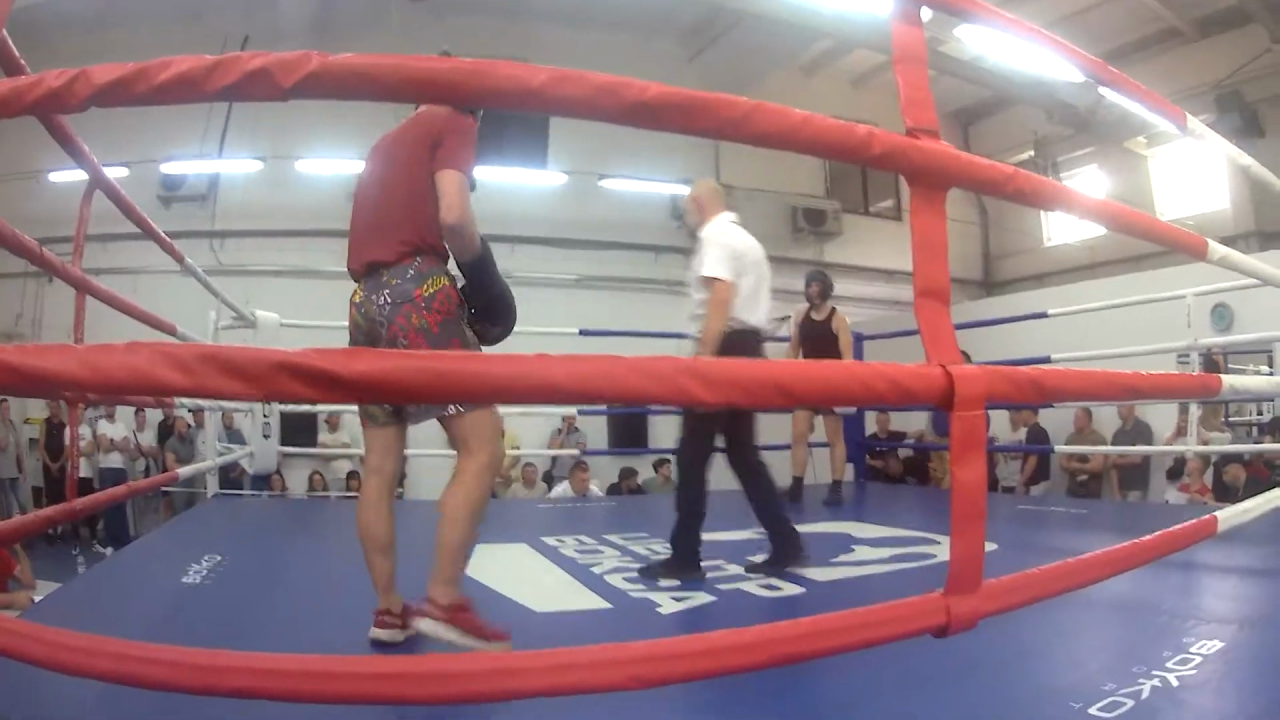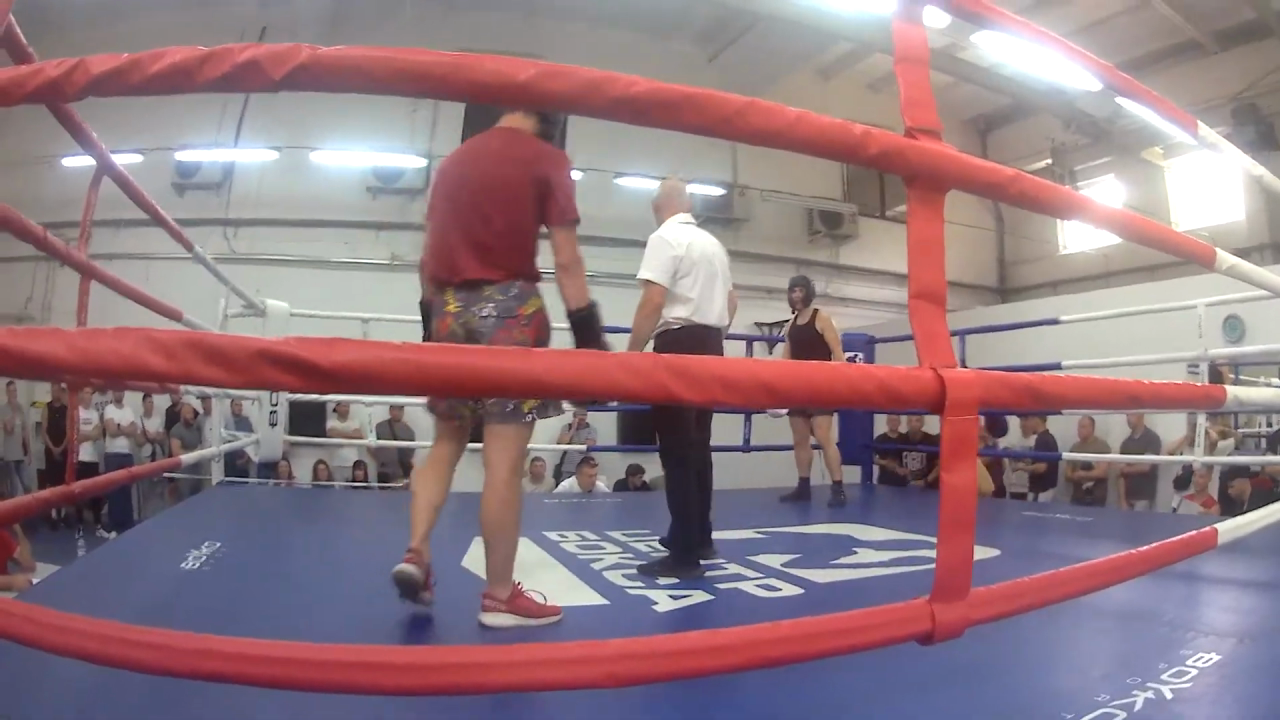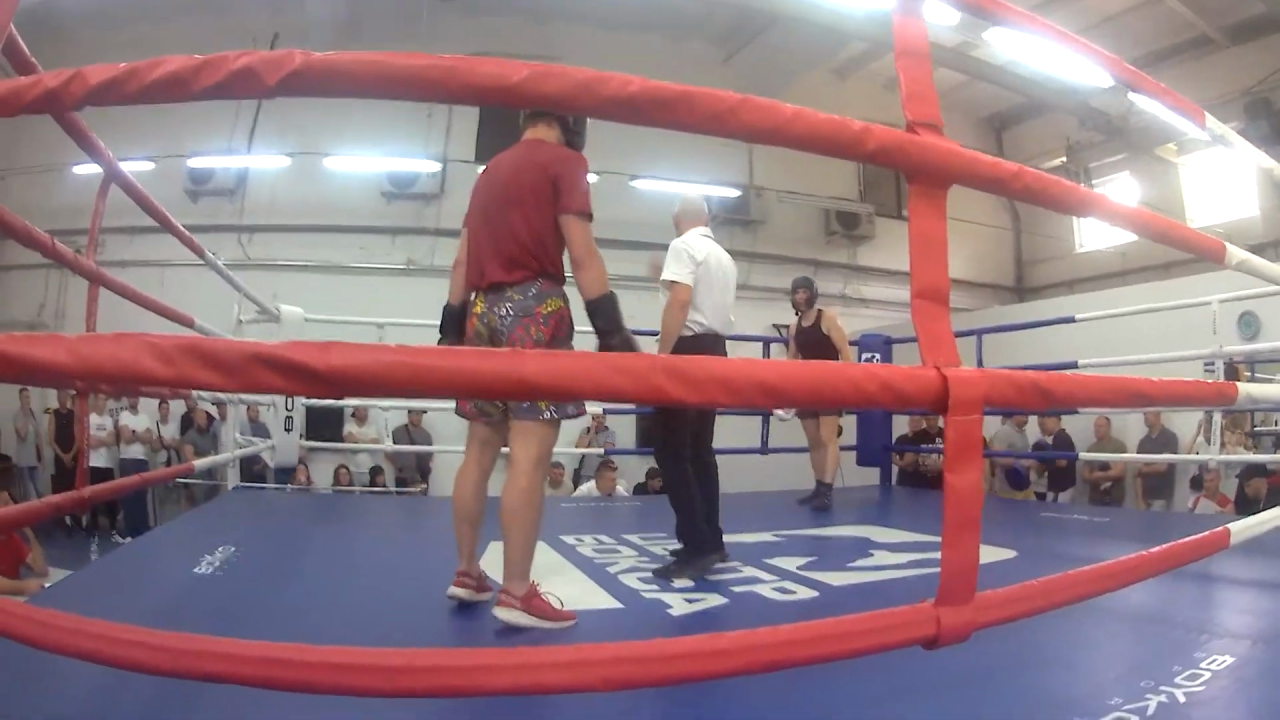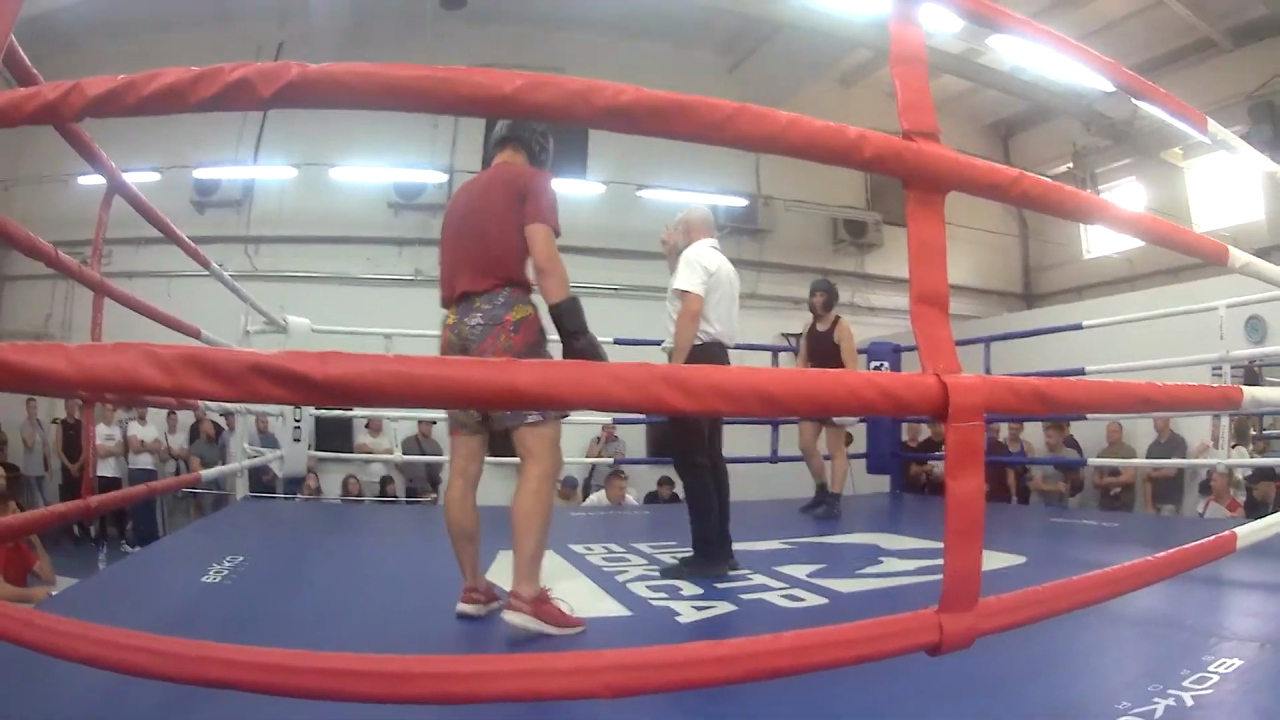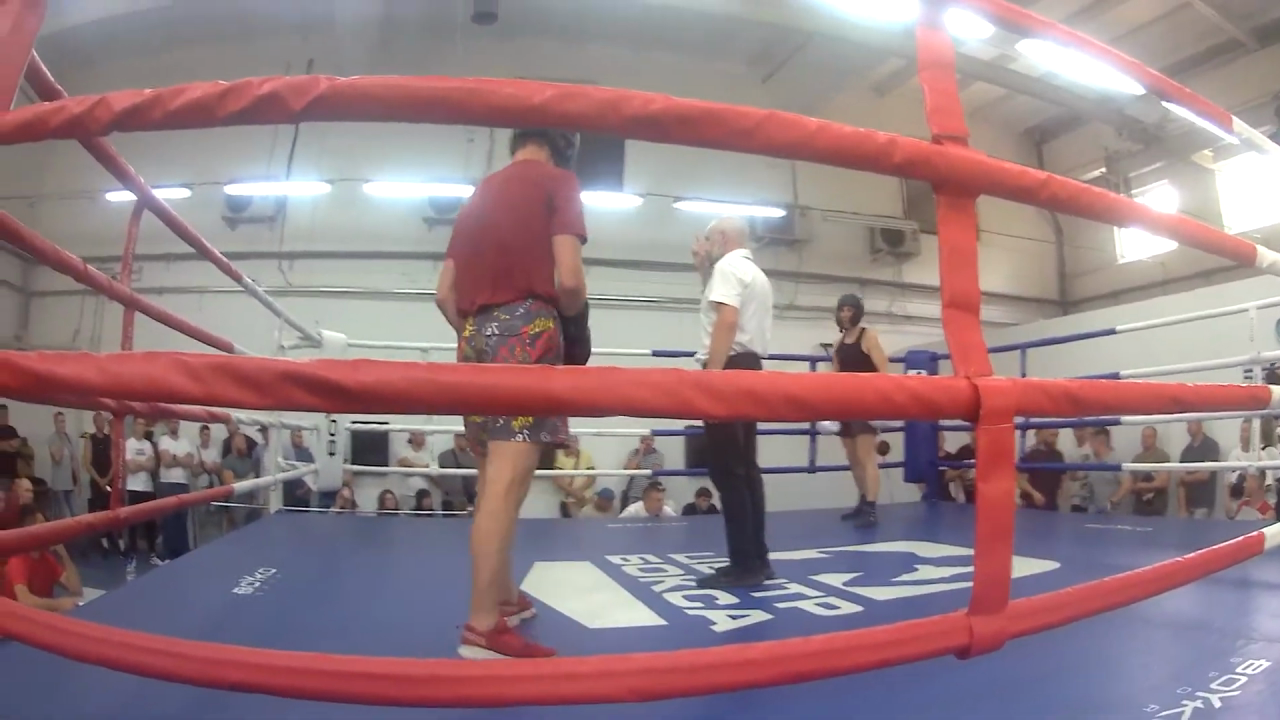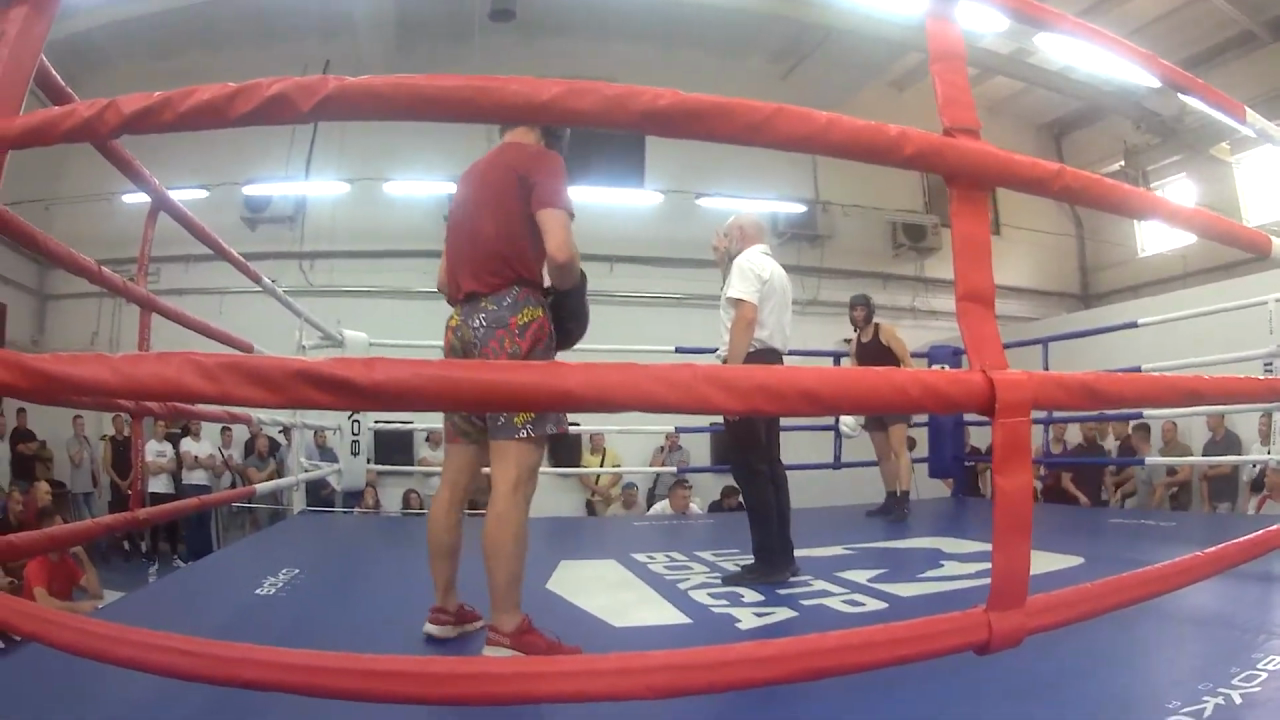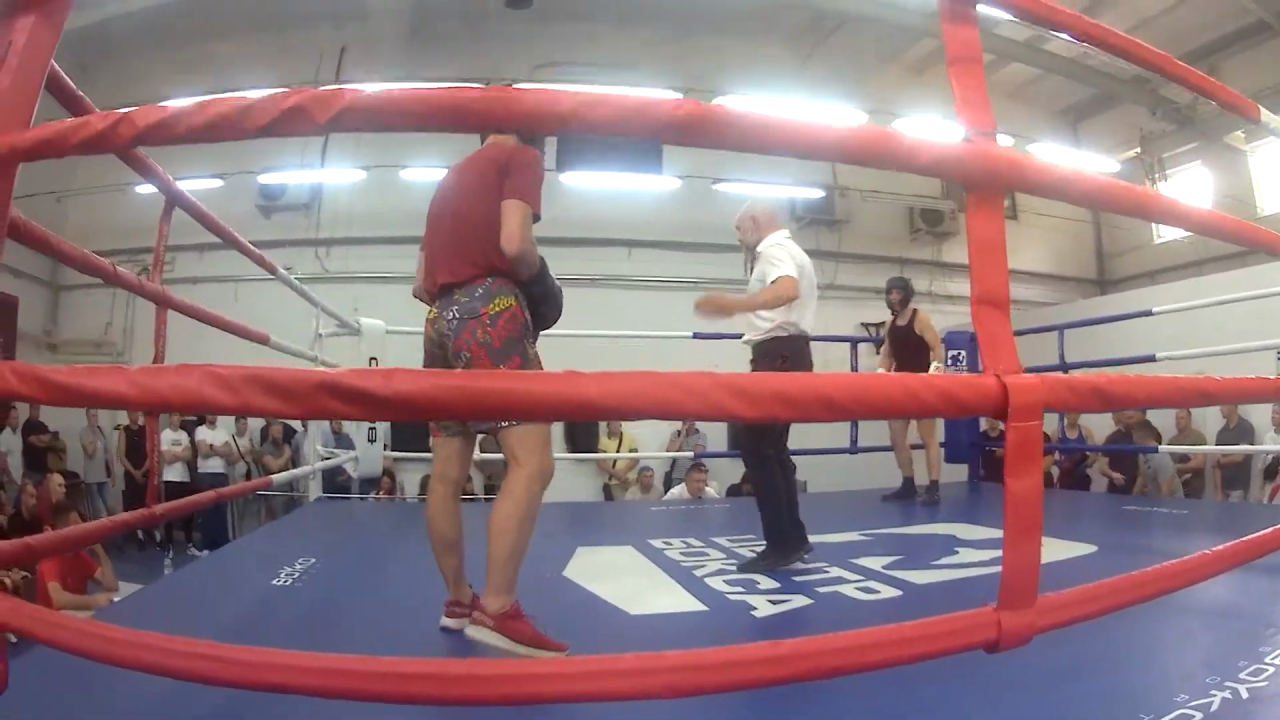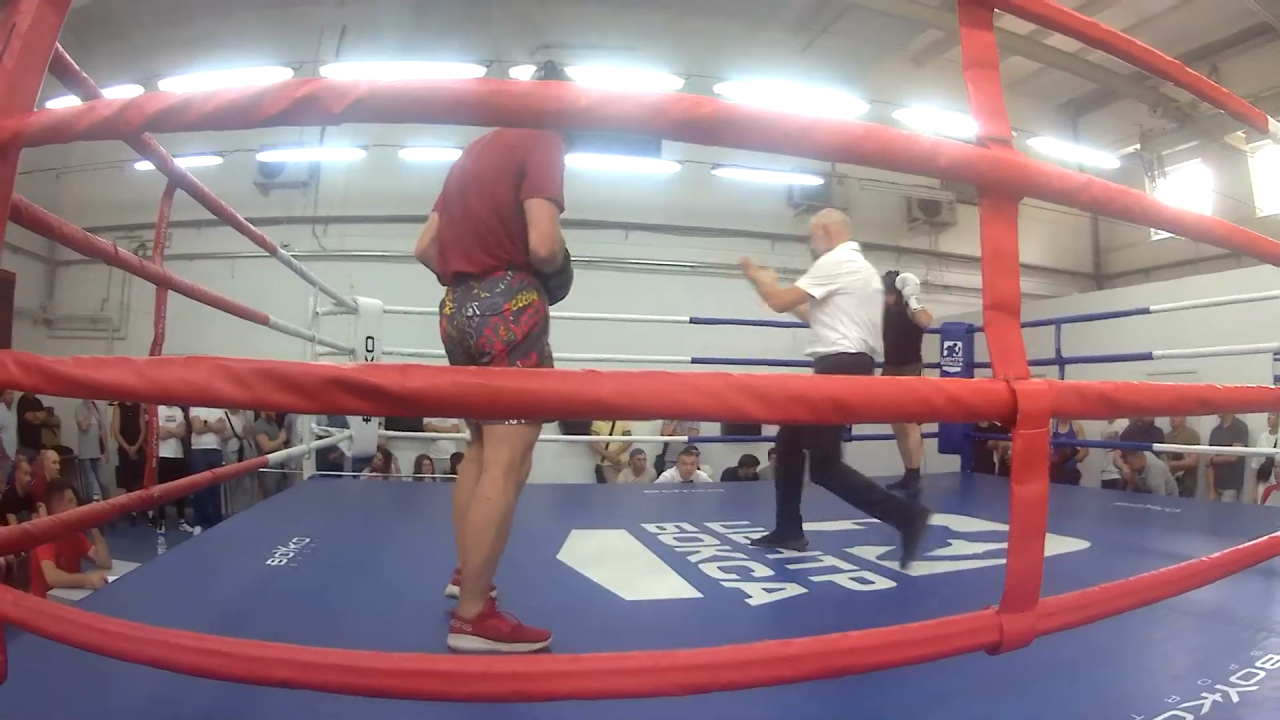
dt=0.5s
person 1, frame 1
left shoulder: (386, 145)
right shoulder: (455, 124)
right elbow: (453, 215)
right wrist: (481, 277)
left hip: (366, 296)
right hip: (419, 292)
left knee: (381, 466)
right knee: (482, 445)
left ankle: (387, 608)
right ankle: (443, 598)
person 1, frame 2
left shoulder: (453, 160)
right shoulder: (547, 158)
left elbow: (427, 257)
right elbow: (568, 262)
left wrist: (432, 321)
right wrist: (588, 335)
left hip: (450, 309)
right hip: (511, 307)
left knee: (446, 442)
right knee: (504, 460)
left ankle: (415, 552)
right ankle: (500, 595)
person 1, frame 3
left shoulder: (489, 171)
right shoulder: (565, 161)
left elbow: (462, 261)
right elbow: (581, 253)
left wrist: (452, 327)
right wrist: (611, 329)
left hip: (482, 311)
right hip: (535, 308)
left knee: (480, 453)
right knee: (530, 458)
left ankle: (466, 572)
right ankle: (516, 592)
person 1, frame 4
left shoulder: (462, 194)
right shoulder: (531, 179)
right elbow: (544, 262)
right wrist: (575, 332)
left hip: (456, 324)
right hip: (505, 318)
left knee: (463, 467)
right knee: (540, 459)
left ankle: (473, 588)
right ankle: (526, 594)
person 1, frame 5
left shoulder: (477, 193)
right shoulder: (558, 181)
left elbow: (444, 293)
right elbow: (568, 279)
right wrist: (575, 329)
left hip: (474, 335)
right hip: (526, 330)
left knee: (492, 480)
right knee: (507, 484)
left ankle: (503, 596)
right ankle: (484, 628)
person 1, frame 6
left shoulder: (471, 175)
right shoulder: (541, 159)
left elbow: (445, 278)
right elbow: (560, 253)
right wrist: (568, 293)
left hip: (462, 324)
right hip: (515, 319)
left knee: (455, 477)
right knee: (513, 481)
left ankle: (444, 607)
right ankle: (507, 629)
person 1, frame 7
left shoulder: (451, 179)
right shoulder: (520, 155)
left elbow: (423, 284)
right elbow: (514, 244)
right wrist: (538, 282)
left hip: (441, 319)
right hip: (494, 310)
left knee: (448, 475)
right knee: (531, 462)
left ankle: (459, 601)
right ankle: (496, 610)
person 1, frame 8
left shoulder: (473, 151)
right shoulder: (542, 141)
left elbow: (425, 247)
right elbow: (544, 246)
right wrist: (554, 272)
left hip: (457, 306)
right hip: (510, 304)
left knee: (481, 450)
right knee: (506, 465)
left ankle: (466, 574)
right ankle: (473, 615)
person 2, frame 1
left shoulder: (715, 236)
right shoulder: (748, 241)
left elbow: (720, 300)
left wrist: (701, 360)
left hip: (727, 351)
right hip: (750, 349)
left knee: (693, 454)
right knee: (742, 452)
left ankle: (685, 557)
right ankle: (784, 543)
person 2, frame 2
left shoulder: (664, 238)
right shoulder: (713, 243)
left elbow: (653, 301)
right elbow: (731, 302)
left wrist: (630, 355)
left hip: (678, 345)
right hip: (710, 345)
left knee: (678, 451)
right knee: (697, 445)
left ankle: (684, 554)
right ankle: (696, 538)
person 2, frame 3
left shoulder: (684, 246)
right shoulder: (724, 256)
left elbow: (680, 301)
left wrist: (661, 356)
left hip: (689, 350)
right hip: (715, 350)
left knee: (670, 449)
right knee: (700, 448)
left ankle: (698, 544)
right ankle: (709, 541)
person 2, frame 4
left shoulder: (694, 255)
right shoulder: (724, 264)
left elbow: (690, 310)
left wrist: (675, 366)
right wrist: (672, 258)
left hip: (696, 360)
right hip: (716, 360)
left knee: (691, 459)
right knee: (710, 456)
left ankle: (709, 554)
right ankle: (720, 549)
person 2, frame 5
left shoulder: (728, 266)
right shoulder: (756, 274)
left elbow: (726, 321)
right wrist: (704, 269)
left hip: (729, 371)
right hip: (749, 370)
left knee: (727, 469)
right knee: (744, 467)
left ankle: (744, 563)
right ankle: (756, 558)
person 2, frame 6
left shoulder: (747, 262)
right shoulder: (775, 269)
left elbow: (745, 318)
right wrist: (724, 263)
left hip: (750, 367)
right hip: (770, 365)
left knee: (749, 466)
right knee: (768, 464)
left ankle: (769, 561)
right ankle: (780, 556)
person 2, frame 7
left shoulder: (775, 248)
right shoulder: (788, 250)
left elbow: (786, 291)
left wrist: (735, 304)
left hip: (778, 355)
right hip: (787, 355)
left knee: (758, 451)
right knee: (771, 450)
left ankle: (781, 543)
right ankle: (791, 538)
person 2, frame 8
left shoulder: (836, 263)
right shoulder: (862, 269)
left elbow: (782, 301)
left wrist: (756, 276)
right wrist: (775, 283)
left hip: (841, 371)
right hip: (848, 367)
left knee: (824, 465)
right knee: (789, 442)
left ankle: (907, 516)
right ankle: (788, 530)
person 3, frame 1
left shoulder: (838, 318)
right shoulder: (801, 315)
left elbow: (847, 356)
right elbow: (793, 349)
left knee: (834, 438)
right knee: (798, 435)
left ankle: (836, 489)
right ankle: (796, 487)
person 3, frame 2
left shoulder: (822, 319)
right shoulder: (791, 325)
left elbow: (837, 353)
right elbow: (787, 358)
left knee: (824, 438)
right knee: (800, 440)
left ankle: (838, 489)
right ankle: (803, 487)
person 3, frame 3
left shoulder: (827, 318)
right shoulder: (794, 328)
left elbow: (845, 351)
right elbow: (792, 361)
left knee: (828, 439)
right knee: (813, 442)
left ankle: (827, 491)
right ankle: (820, 488)
person 3, frame 4
left shoulder: (842, 327)
right shoulder: (808, 328)
left elbow: (851, 365)
right elbow: (802, 362)
left knee: (836, 450)
right knee: (805, 445)
left ankle: (834, 502)
right ankle: (822, 491)
person 3, frame 5
left shoulder: (868, 337)
right shoulder: (839, 344)
left elbow: (883, 370)
left knee: (866, 457)
right knee: (853, 459)
left ankle: (870, 510)
right ankle: (864, 503)
person 3, frame 6
left shoulder: (885, 331)
right shoulder: (855, 344)
left elbow: (906, 360)
left knee: (898, 448)
right knee: (882, 455)
left ankle: (903, 500)
right ankle: (891, 500)
person 3, frame 7
left shoulder: (921, 319)
right shoulder: (890, 324)
left elbow: (937, 348)
left wrist: (935, 369)
right wrist: (880, 375)
left knee: (928, 438)
right knee: (897, 440)
left ankle: (933, 488)
right ankle: (908, 486)
person 3, frame 8
left shoulder: (911, 309)
right shoulder: (883, 310)
left elbow: (926, 322)
left wrist: (912, 298)
left hip: (910, 370)
right hip: (890, 370)
left knee: (908, 423)
right knee: (898, 428)
left ankle: (914, 476)
right ankle: (909, 475)
